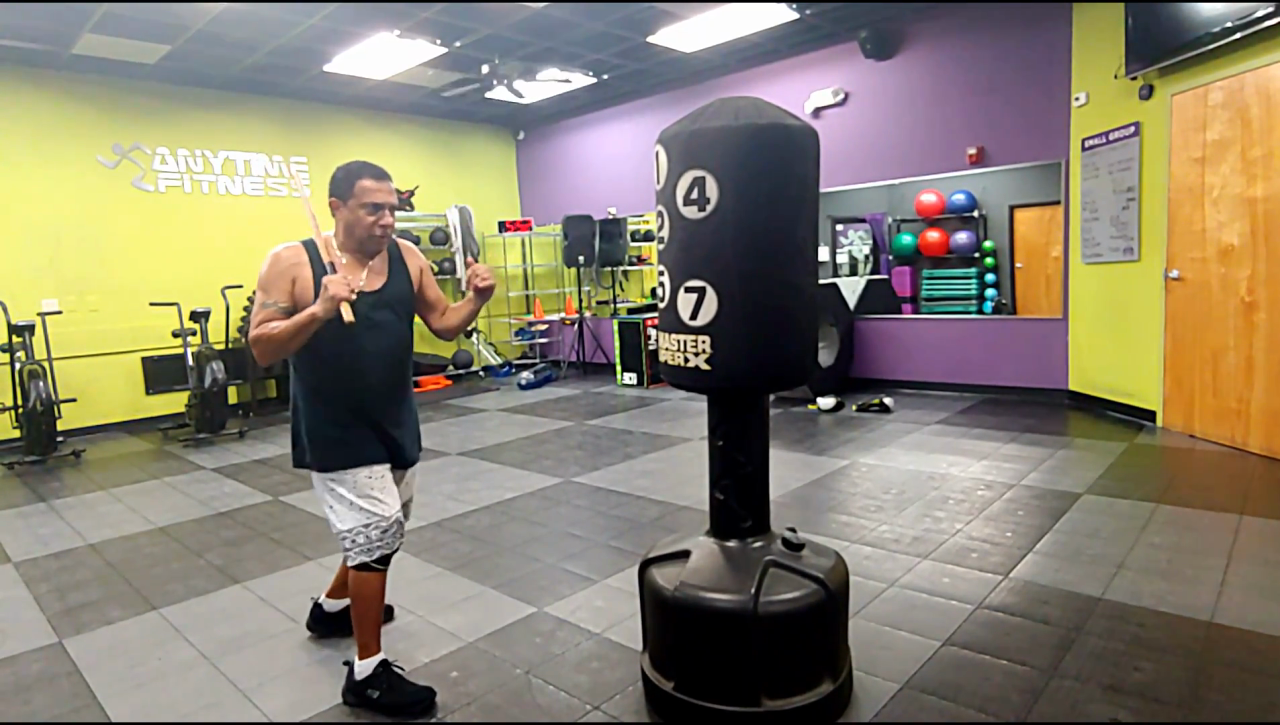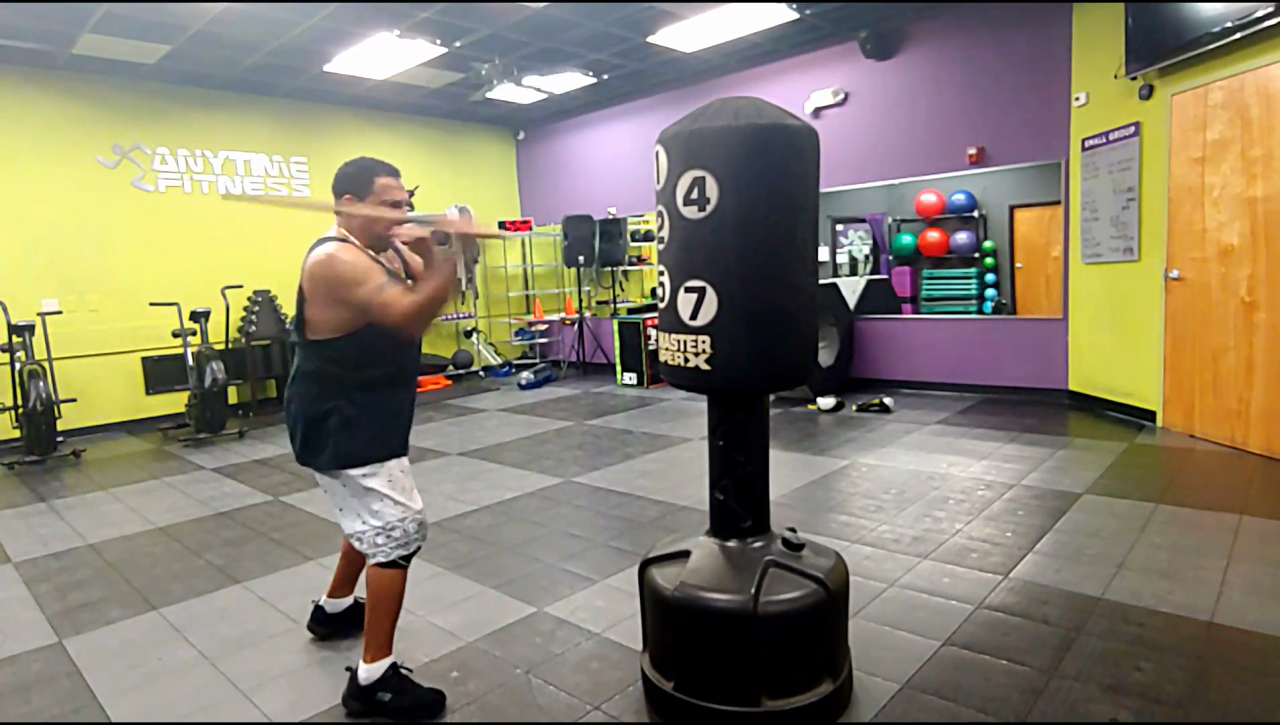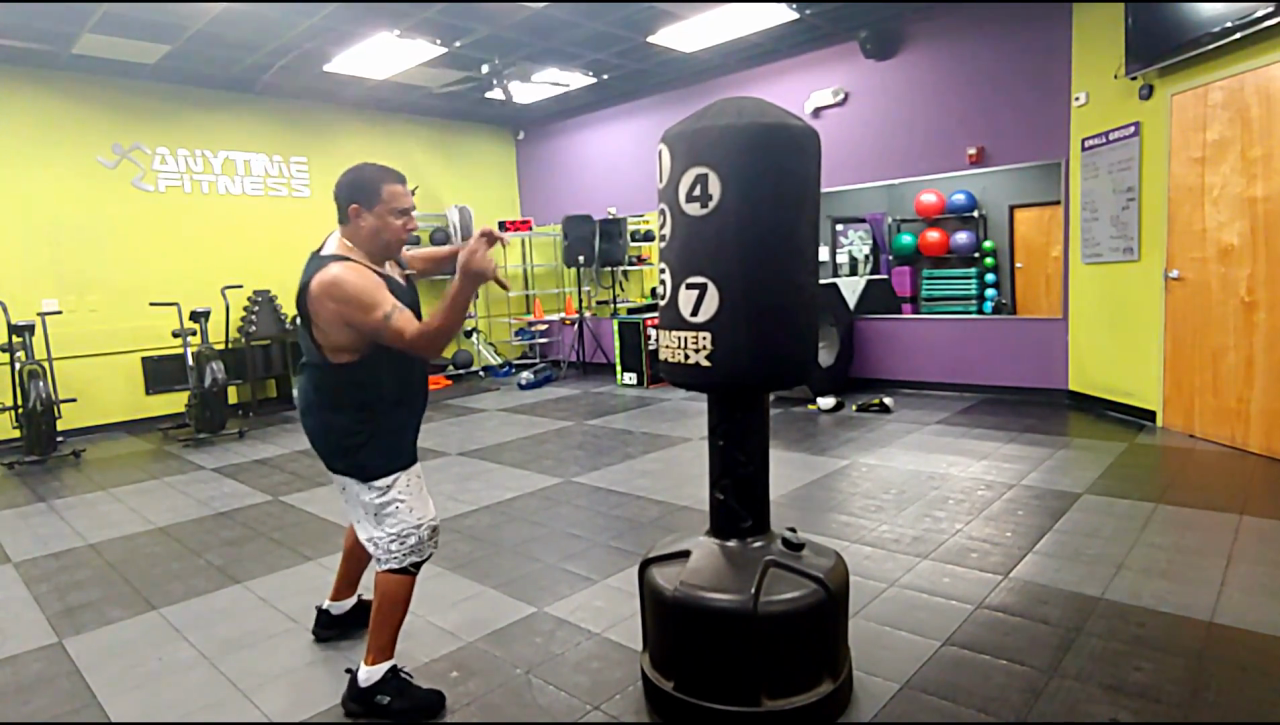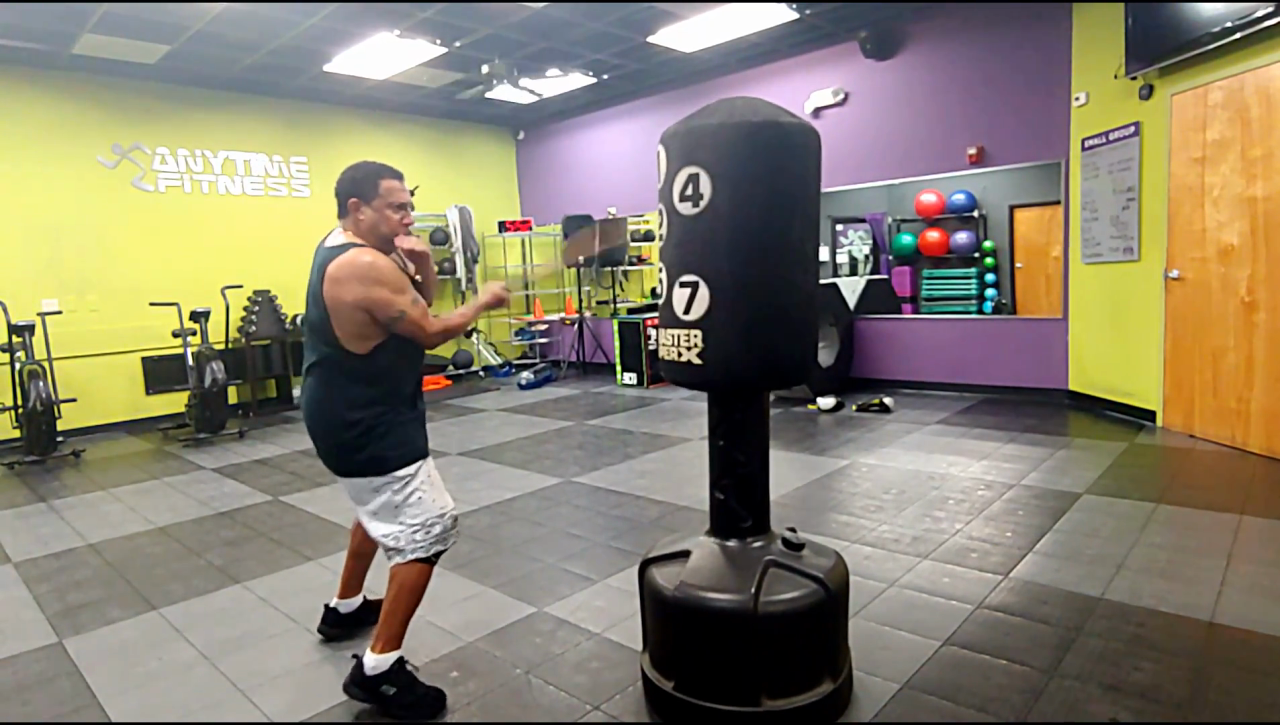
dt=0.2s
person 1, frame 1
left shoulder: (407, 256)
right shoulder: (291, 262)
left elbow: (444, 325)
right elbow: (263, 348)
left wrist: (476, 298)
right wrist: (317, 312)
left hip: (393, 422)
right hip: (335, 427)
left knee: (373, 523)
right knee: (375, 532)
left ankle: (333, 606)
right ankle: (367, 673)
person 1, frame 2
left shoulder: (386, 246)
right shoulder: (335, 259)
left elbow: (424, 288)
right elbow: (410, 319)
left wrist: (424, 253)
right wrist: (447, 270)
left hip: (368, 416)
right hip: (342, 423)
left knee: (370, 516)
right knee: (398, 531)
left ankle: (336, 607)
right ankle: (374, 677)
person 1, frame 3
left shoulder: (364, 248)
right shoulder: (342, 278)
left elbow: (418, 262)
right elbow: (420, 344)
left wrist: (466, 252)
right wrist: (468, 279)
left hip: (354, 416)
right hip: (358, 429)
left knee: (372, 514)
right knee: (408, 538)
left ankle: (340, 609)
person 1, frame 4
left shoulder: (358, 251)
right shoulder: (363, 268)
left elbow: (417, 297)
right elbow: (430, 332)
left wrist: (420, 264)
right wrist: (485, 300)
left hip: (348, 413)
right hip: (366, 424)
left knee: (380, 509)
right knee: (426, 528)
left ankle: (344, 608)
right ankle: (380, 668)
